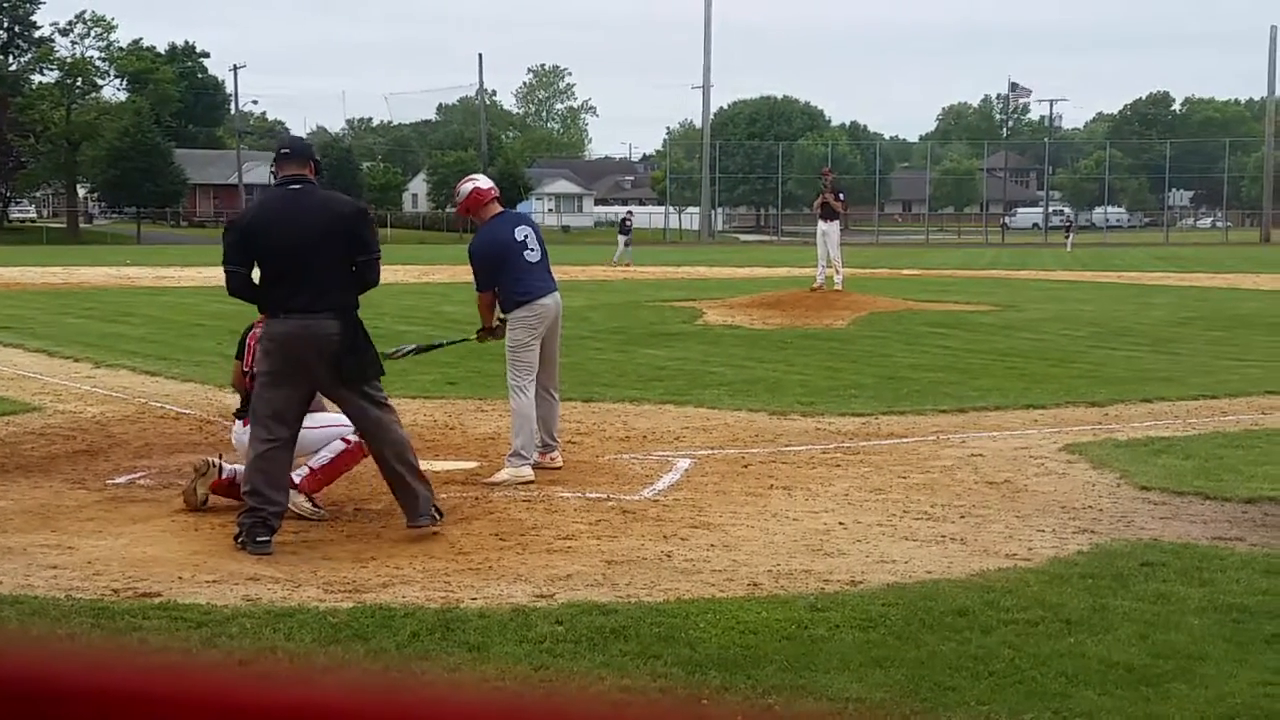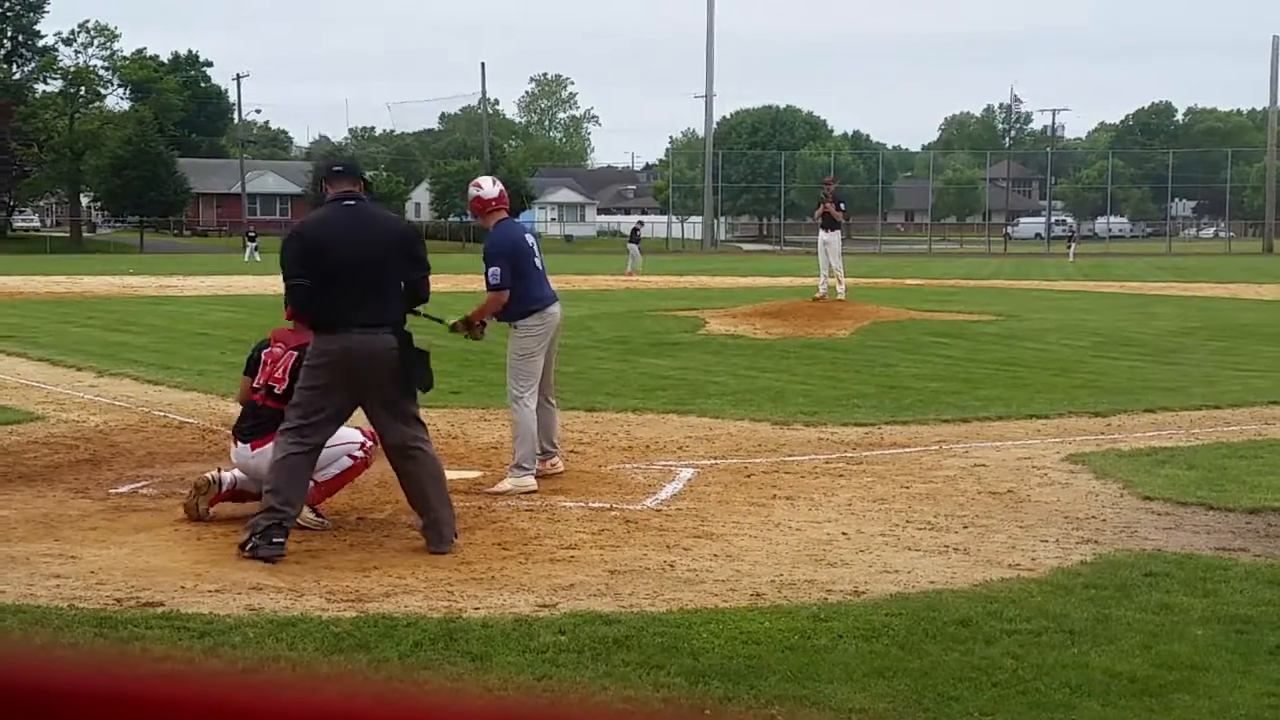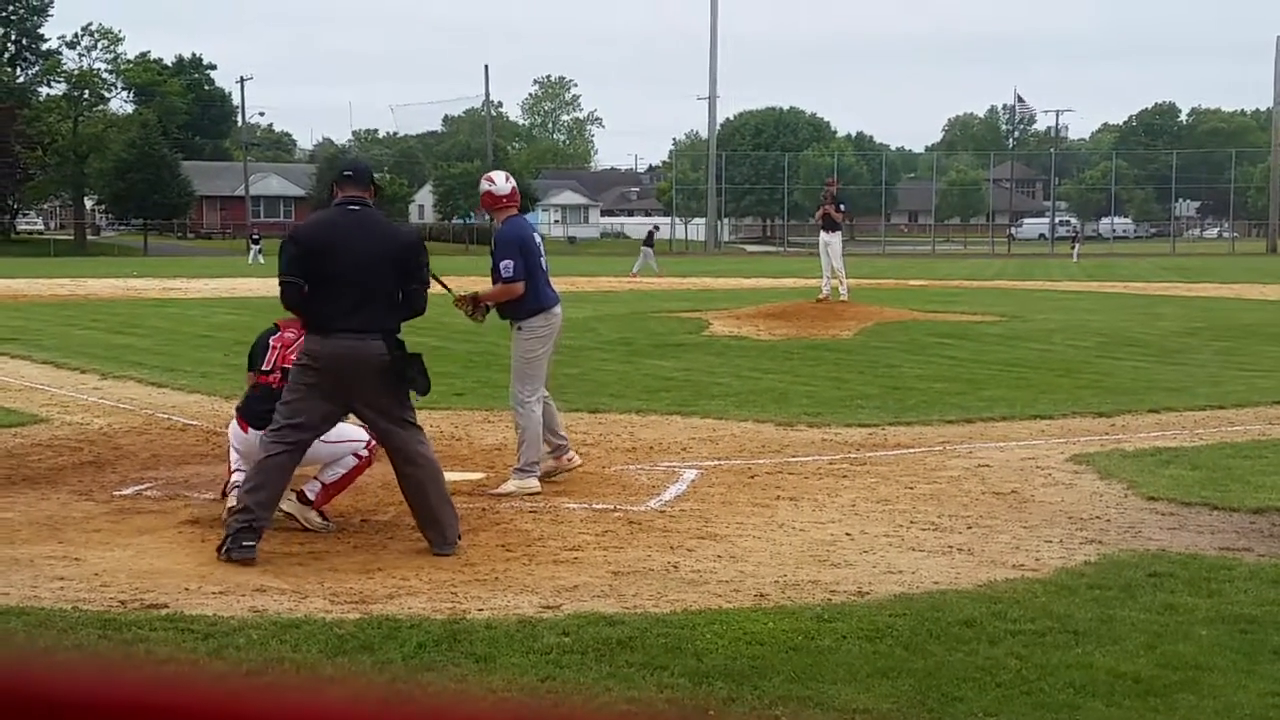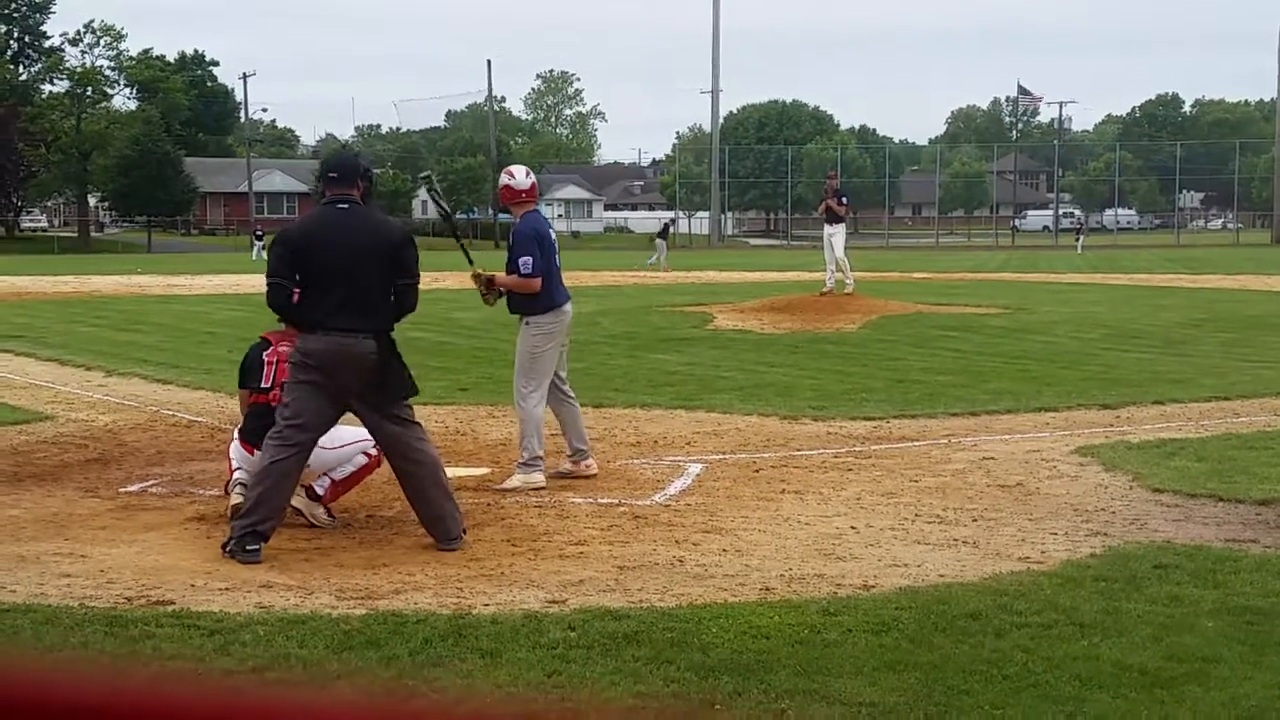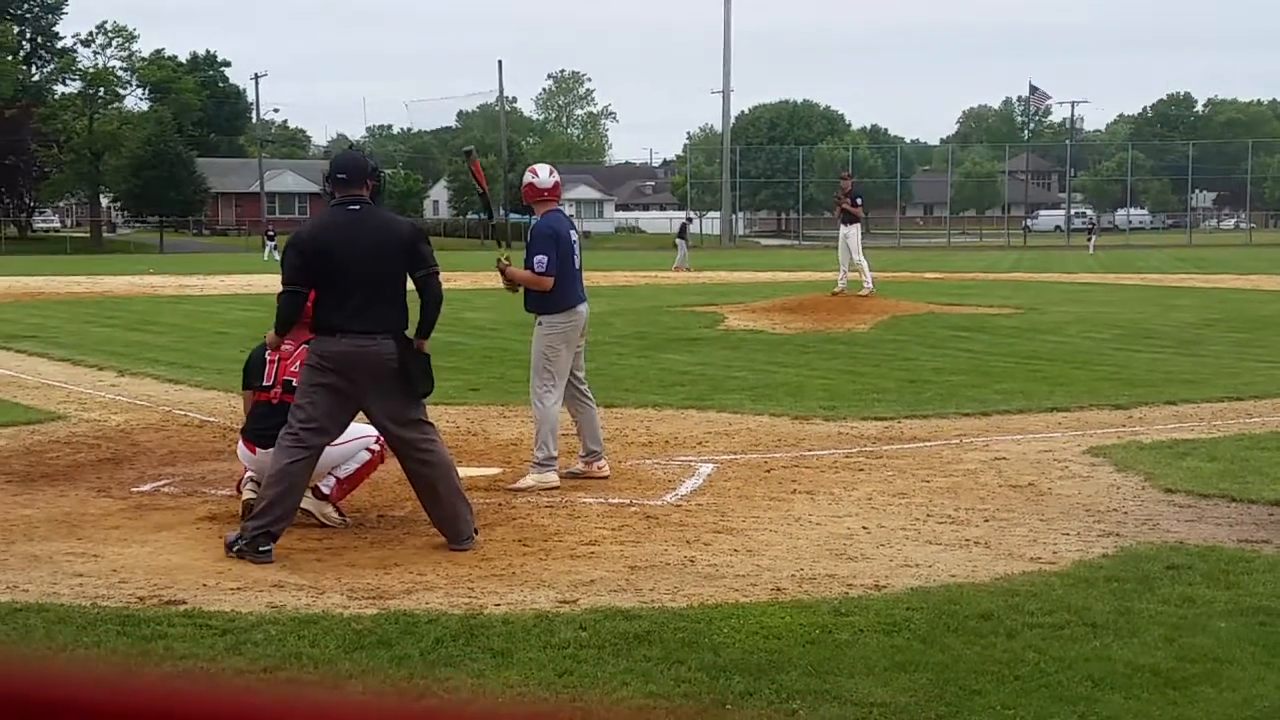
dt=0.3s
person 1, frame 1
left shoulder: (249, 217)
right shoulder: (348, 209)
left elbow: (237, 284)
right elbow: (369, 275)
left hip: (281, 333)
right hip: (337, 331)
left knee: (270, 431)
right knee: (378, 420)
left ankle: (256, 527)
right ankle: (421, 509)
person 1, frame 2
left shoulder: (304, 231)
right shoulder: (398, 227)
left elbow: (298, 301)
right elbow: (419, 292)
left wrist: (325, 317)
left hip: (332, 347)
right hip: (386, 347)
left knee: (297, 437)
right knee: (410, 440)
left ankle: (270, 531)
right ankle: (441, 531)
person 1, frame 3
left shoulder: (305, 232)
right shoulder: (402, 237)
left elbow: (291, 298)
right elbow: (415, 305)
left hip: (322, 351)
right hip: (378, 354)
left knee: (281, 440)
right knee: (409, 442)
left ankle: (243, 534)
right ankle: (444, 534)
person 1, frame 4
left shoulder: (295, 232)
right shoulder: (392, 232)
left elbow: (278, 298)
right elbow: (407, 301)
left hip: (316, 351)
right hip: (372, 351)
left knee: (285, 441)
right knee: (407, 439)
left ankle: (248, 536)
right ankle: (448, 529)
person 1, frame 5
left shoulder: (308, 236)
right shoulder: (404, 231)
left elbow: (293, 299)
right elbow: (432, 292)
left wrist: (278, 334)
right wrist: (422, 337)
left hip: (330, 352)
right hip: (387, 350)
left knee: (298, 442)
right knee: (420, 440)
left ankle: (258, 536)
right ankle: (460, 530)
person 2, frame 1
left shoulder: (482, 242)
right shoulder: (524, 220)
left elbow: (486, 294)
left wrist: (487, 324)
right wrist: (499, 315)
left hip: (526, 312)
right hip: (551, 301)
left knee: (521, 387)
right knee: (546, 384)
left ankle: (519, 464)
right ankle: (548, 451)
person 2, frame 2
left shoulder: (496, 241)
right shoulder: (519, 230)
left elbow: (499, 296)
left wrist: (470, 320)
right wrist: (482, 317)
left hip: (530, 321)
right hip: (549, 311)
left knee: (522, 397)
right knee: (543, 392)
left ankle: (522, 474)
right ankle: (549, 457)
person 2, frame 3
left shoulder: (505, 234)
right shoulder: (524, 227)
left elbow: (514, 287)
left wrist: (480, 296)
right wrist: (488, 299)
left hip: (532, 321)
right hip: (545, 313)
left knee: (525, 399)
right knee: (535, 392)
left ankle: (526, 476)
right ankle: (562, 452)
person 2, frame 4
left shoulder: (524, 230)
right shoulder: (540, 222)
left elbow: (532, 283)
left wrist: (495, 280)
right wrist: (502, 284)
left hip: (542, 318)
right hip: (556, 311)
left knee: (529, 392)
right knee: (557, 388)
left ankle: (530, 470)
right ankle: (583, 459)
person 2, frame 5
left shoulder: (543, 228)
right shoulder: (565, 223)
left elbow: (544, 281)
left wrist: (509, 271)
right wrist: (519, 275)
left hip: (556, 318)
right hip: (575, 311)
left knee: (545, 393)
right knee: (576, 388)
left ankle: (544, 470)
right ankle: (594, 460)
person 3, frame 1
left shoulder: (255, 328)
left elbow: (237, 382)
right wrist: (326, 412)
left hip: (243, 430)
right knee: (358, 433)
left ankle: (218, 474)
right ankle: (296, 486)
person 3, frame 2
left shoulder: (266, 344)
left elbow: (243, 398)
left hip: (241, 450)
right hip: (273, 450)
left knee: (268, 479)
right knee: (364, 444)
left ankle: (220, 484)
person 3, frame 3
left shoulder: (269, 335)
left elbow: (252, 385)
left hip: (245, 433)
right knee: (366, 443)
left ankle: (237, 488)
right ankle: (304, 500)
person 3, frame 4
left shoulder: (258, 349)
left elbow: (245, 409)
left hip: (249, 454)
left knee: (241, 434)
right knee: (372, 443)
left ankle: (239, 488)
right ankle: (313, 496)
person 3, frame 5
left shoulder: (260, 351)
left elbow: (249, 410)
left hip: (252, 453)
right knee: (374, 439)
left ankle: (252, 486)
right ankle: (320, 495)
